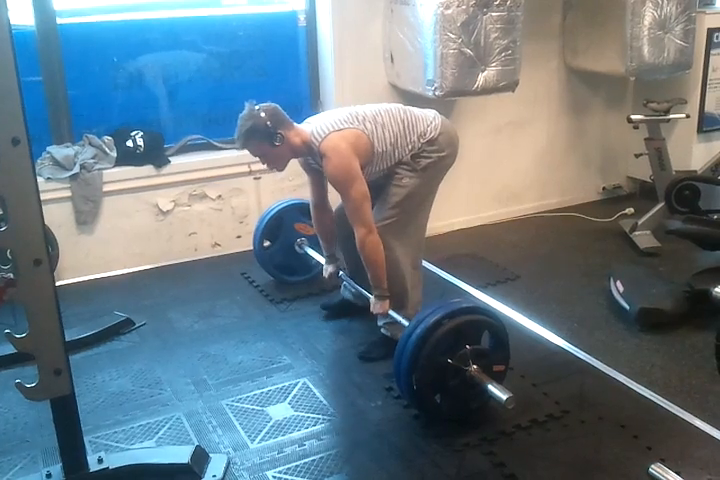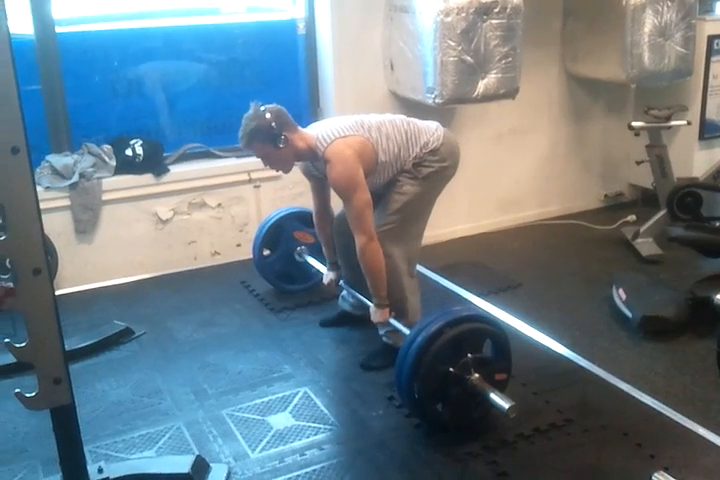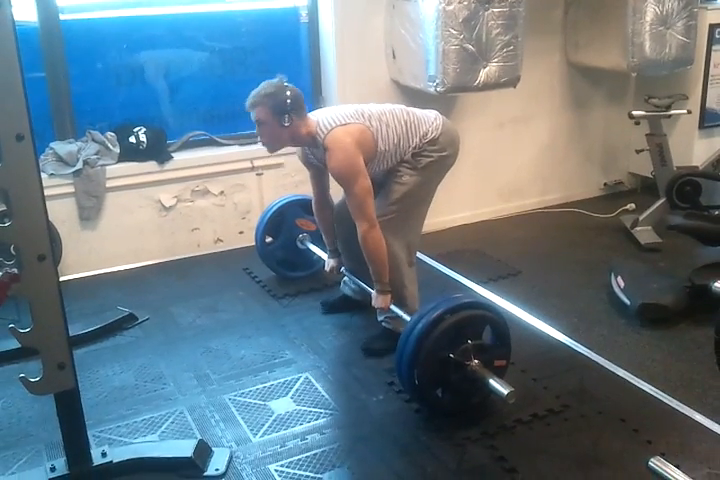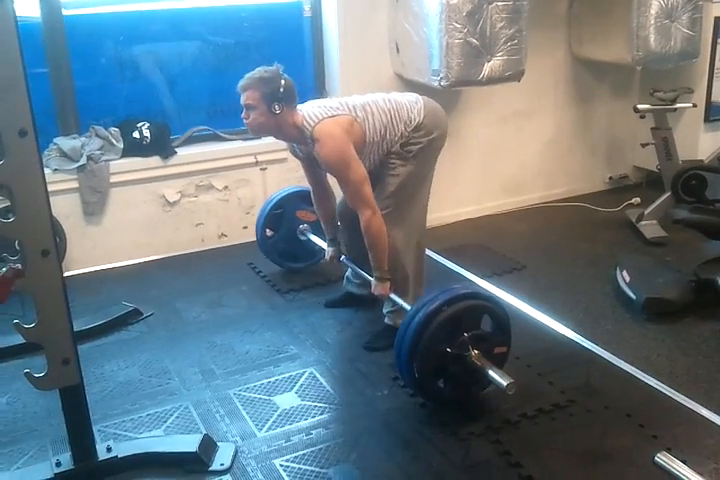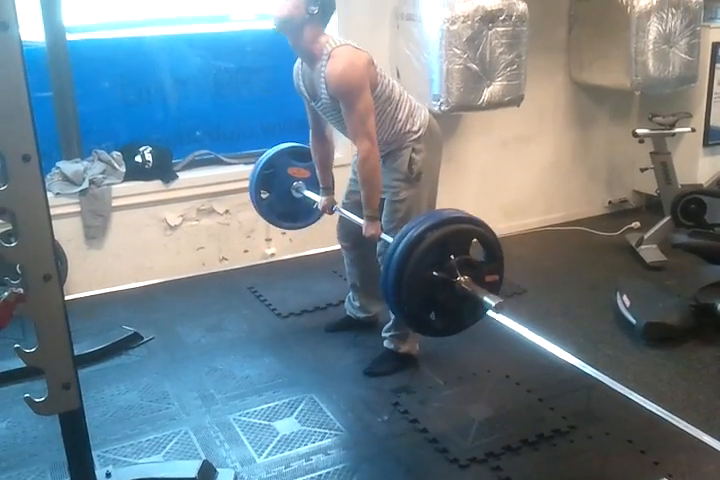
dt=1s
person 1, frame 1
left shoulder: (335, 153)
right shoulder: (306, 142)
left elbow: (366, 230)
right elbow: (320, 206)
left wrist: (381, 295)
right wrist: (331, 258)
left hip: (431, 142)
right hip: (400, 146)
left knee: (389, 232)
right knee: (346, 220)
left ankle: (398, 330)
right ankle: (357, 296)
person 1, frame 2
left shoulder: (339, 159)
right shoulder: (309, 148)
left elbow: (366, 238)
right elbow: (322, 213)
left wrist: (381, 303)
right wrist: (332, 265)
left hip: (433, 153)
right hip: (399, 156)
left knee: (387, 238)
right knee: (344, 228)
left ankle: (400, 338)
right ankle: (356, 306)
person 1, frame 3
left shoulder: (339, 147)
right shoulder: (307, 142)
left elbow: (368, 226)
right elbow: (321, 201)
left wrist: (382, 289)
right wrist: (333, 253)
left hip: (433, 142)
right hip: (401, 144)
left knee: (389, 228)
right knee: (344, 215)
left ankle: (400, 326)
right ankle: (357, 292)
person 1, frame 4
left shoulder: (328, 140)
right shoulder: (294, 134)
left elbow: (370, 213)
right elbow: (320, 190)
left wrist: (382, 278)
right wrist: (332, 241)
left hip: (420, 127)
right hip: (391, 131)
left knee: (392, 223)
right knee: (348, 212)
left ankle: (402, 320)
right ankle: (359, 288)
person 1, frame 5
left shoulder: (343, 64)
right shoulder: (302, 68)
left elbow: (366, 144)
right elbow: (319, 132)
left wrist: (373, 216)
right wrist: (326, 189)
left hip: (412, 144)
right hip: (378, 147)
right knee: (351, 234)
left ankle: (402, 345)
right ankle: (363, 311)
